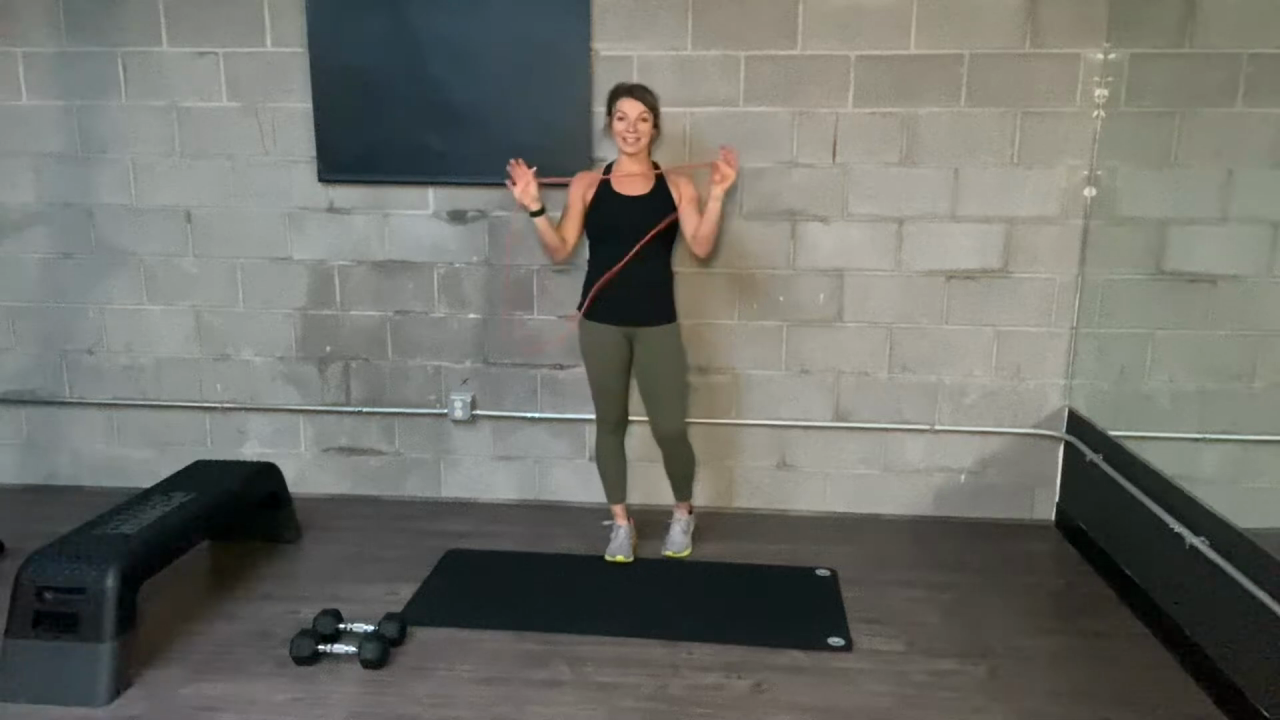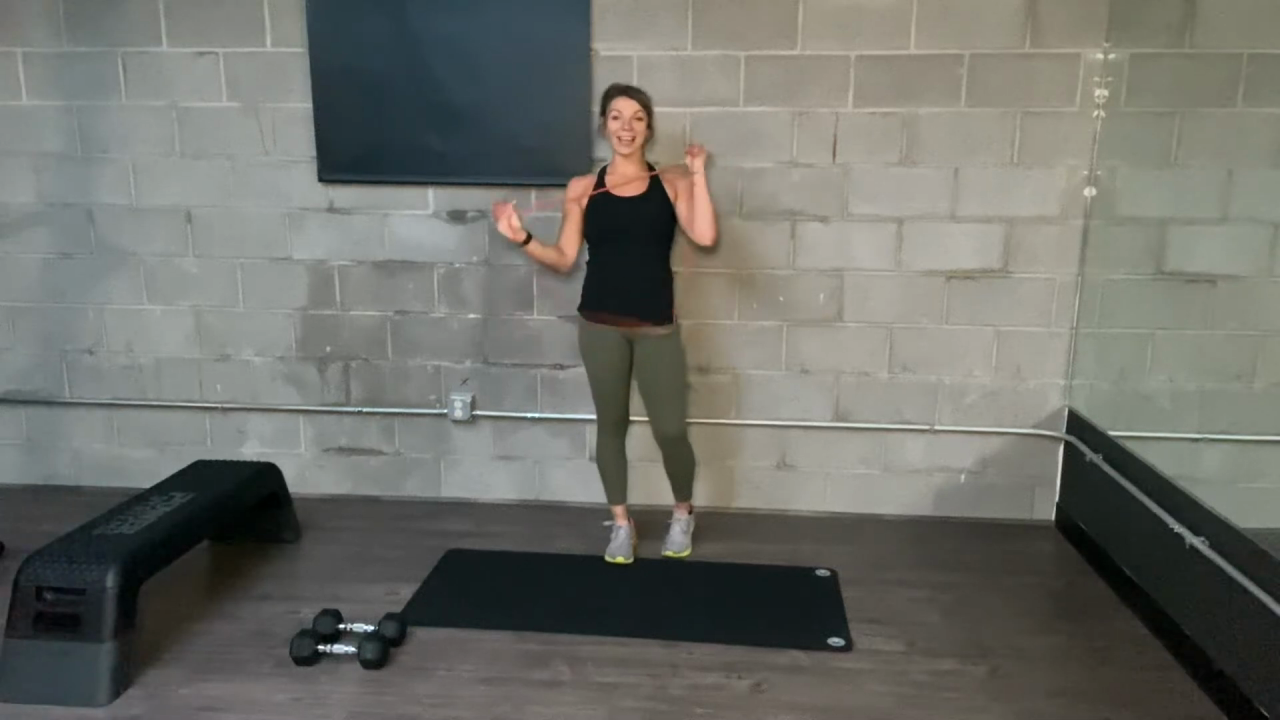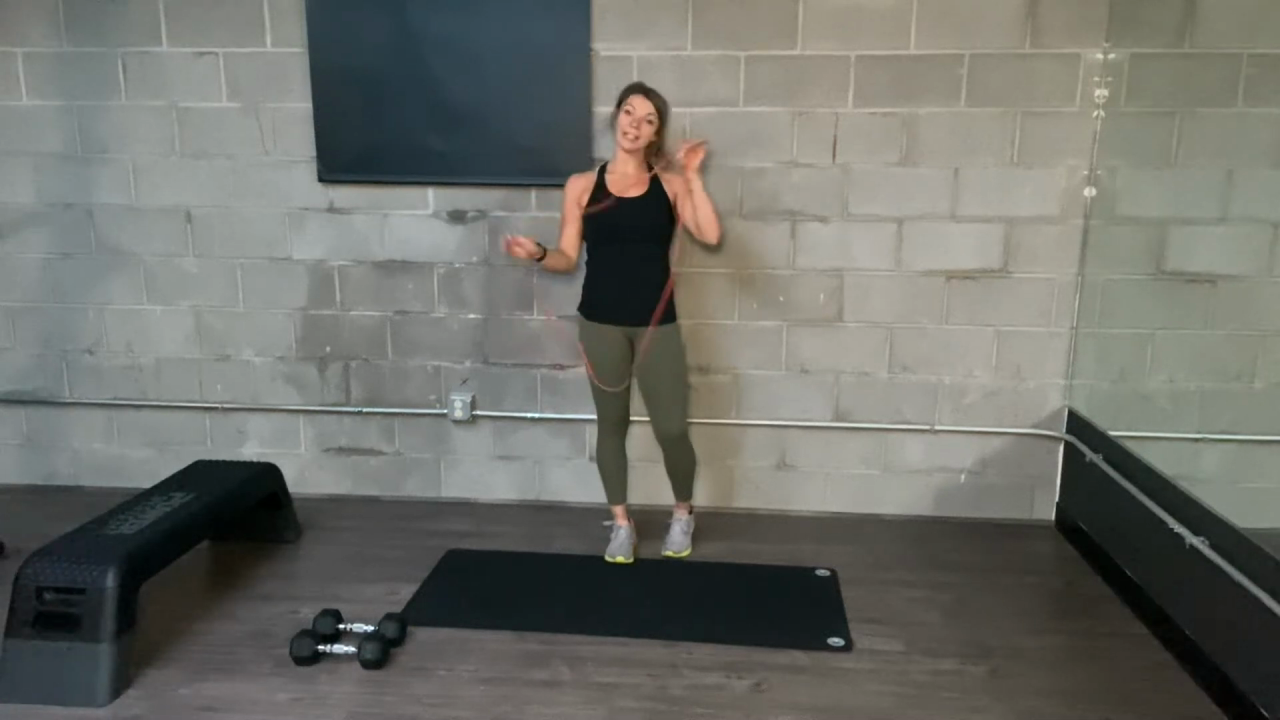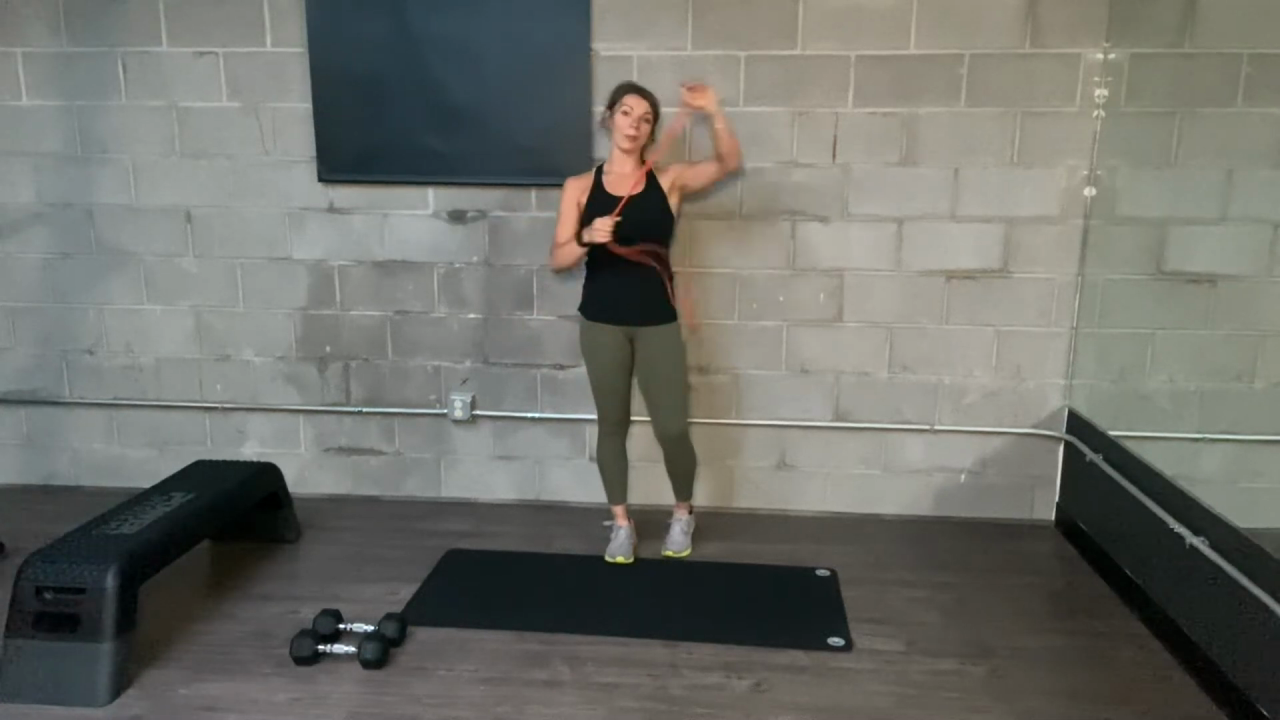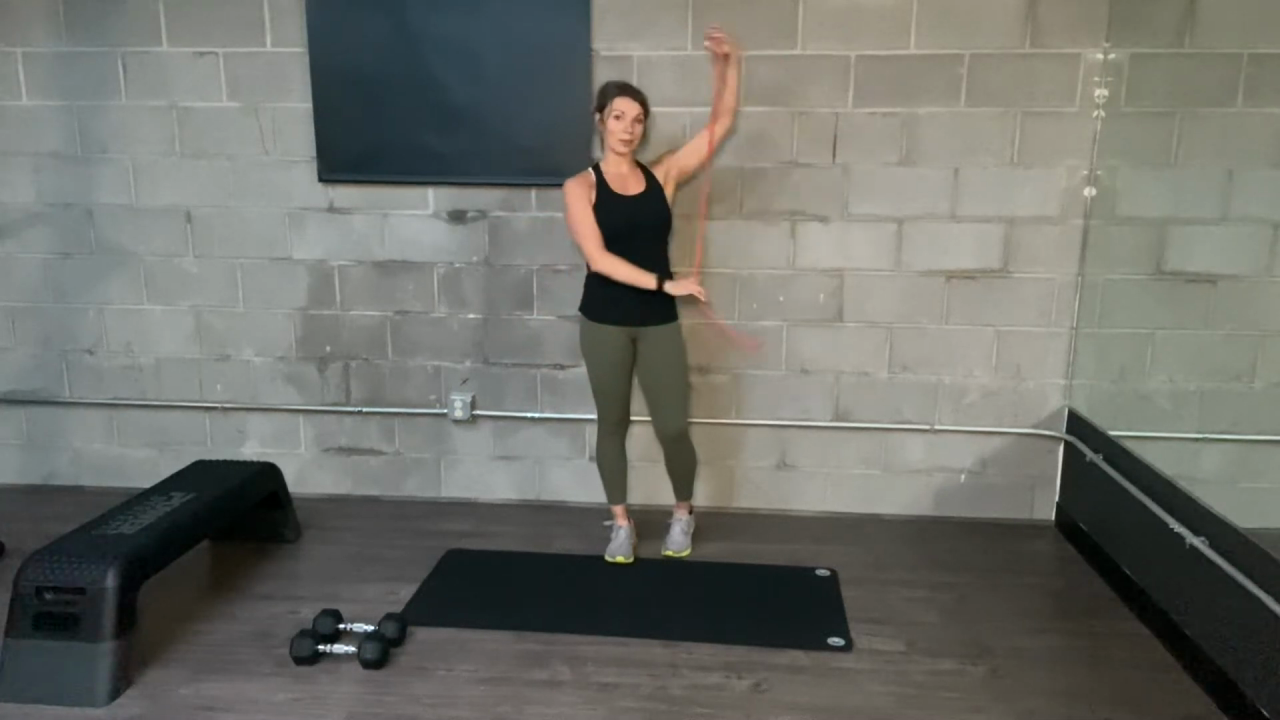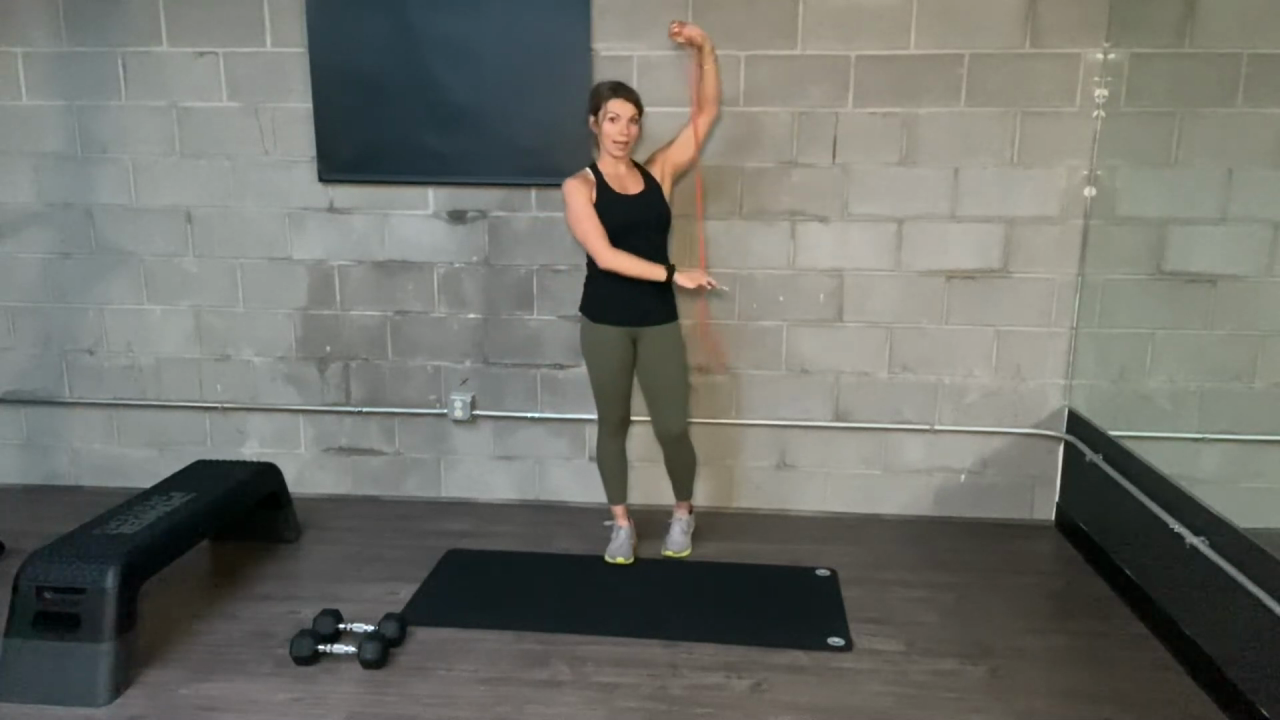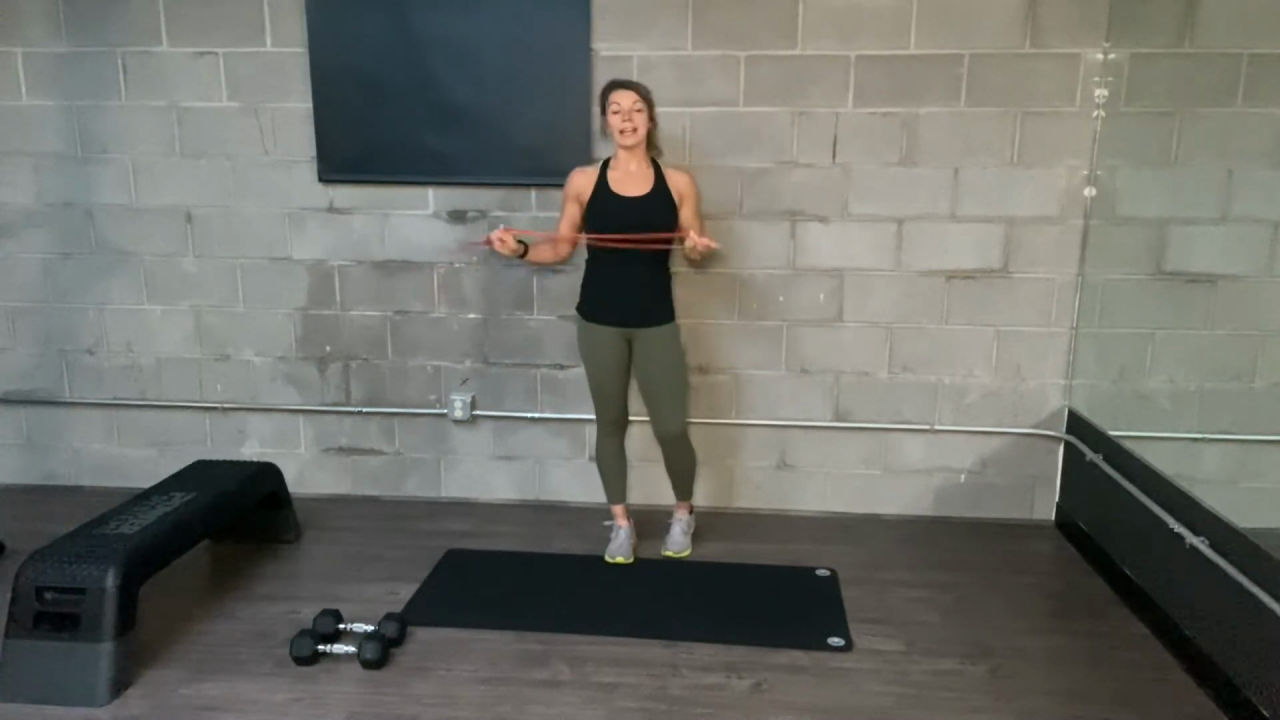
dt=0.7s
person 1, frame 1
left shoulder: (678, 186)
right shoulder: (586, 184)
left elbow: (702, 247)
right elbow: (560, 250)
left wrist: (718, 194)
right wrist: (533, 207)
left hip: (657, 322)
right hip: (601, 320)
left knee: (670, 429)
right knee: (610, 423)
left ankle: (683, 513)
right ankle: (621, 522)
person 1, frame 2
left shoulder: (672, 183)
right shoulder: (582, 188)
left elbow: (705, 237)
right elbow: (564, 258)
left wrist: (698, 173)
right wrist: (522, 237)
left hip: (656, 323)
right hip: (600, 322)
left knee: (671, 429)
right knee: (610, 424)
left ankle: (682, 513)
right ankle: (621, 523)
person 1, frame 3
left shoulder: (670, 185)
right shoulder: (582, 185)
left elbow: (711, 236)
right elbow: (568, 256)
left wrist: (693, 176)
right wrist: (535, 253)
left hip: (656, 322)
right hip: (601, 321)
left knee: (672, 428)
right knee: (611, 423)
left ankle: (683, 513)
right ankle: (621, 522)
person 1, frame 4
left shoulder: (669, 179)
right shoulder: (580, 187)
left elbow: (729, 163)
right elbow: (558, 259)
left wrist: (712, 113)
right wrist: (587, 237)
left hip: (657, 322)
right hip: (602, 322)
left knee: (672, 429)
right knee: (612, 424)
left ankle: (682, 513)
right ankle: (621, 523)
person 1, frame 5
left shoulder: (662, 175)
right shoulder: (581, 187)
left elbow: (721, 125)
right elbow: (598, 259)
left wrist: (728, 62)
right wrist: (665, 282)
left hip: (658, 322)
right hip: (604, 322)
left knee: (673, 426)
right knee: (612, 423)
left ankle: (683, 513)
right ankle: (620, 522)
person 1, frame 6
left shoulder: (658, 171)
right shoulder: (579, 186)
left elbow: (707, 111)
right elbow: (605, 256)
left wrist: (704, 49)
right wrist: (673, 274)
left hip: (658, 321)
right hip: (605, 322)
left knee: (673, 428)
right knee: (613, 424)
left ankle: (682, 514)
right ankle: (621, 523)
person 1, frame 7
left shoulder: (677, 183)
right shoulder: (583, 181)
left elbow: (692, 244)
right elbow: (561, 248)
left wrist: (696, 247)
right wrist: (519, 249)
left hip: (656, 322)
right hip: (599, 320)
left knee: (671, 428)
right knee: (610, 424)
left ankle: (683, 513)
right ankle: (621, 522)
